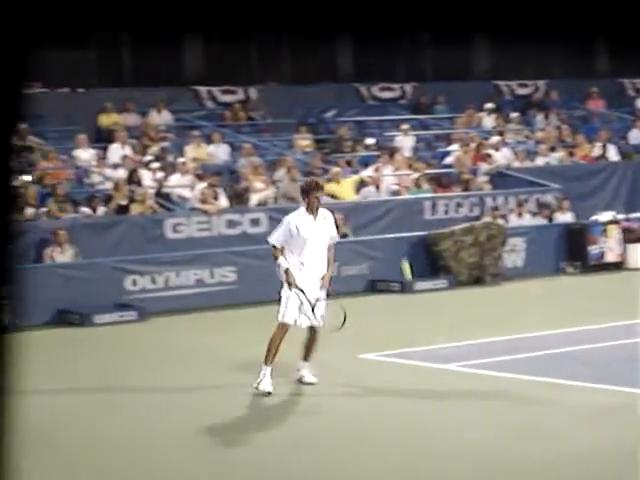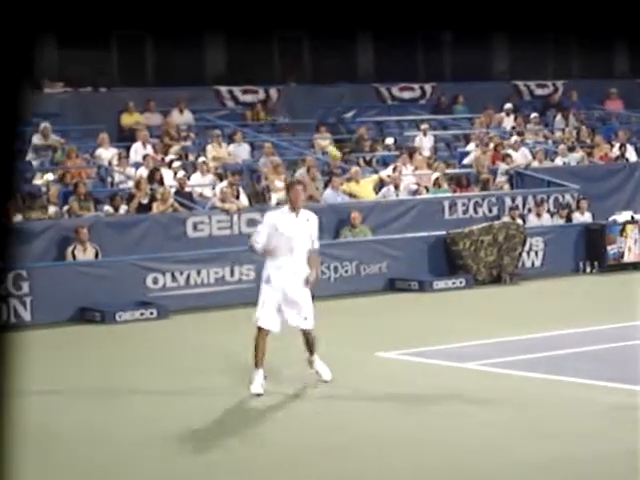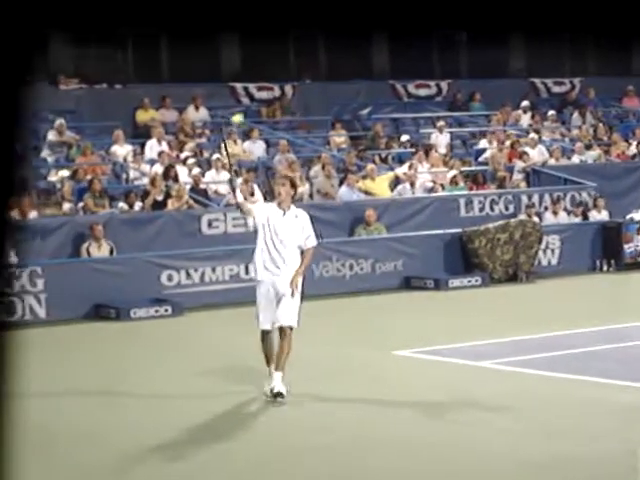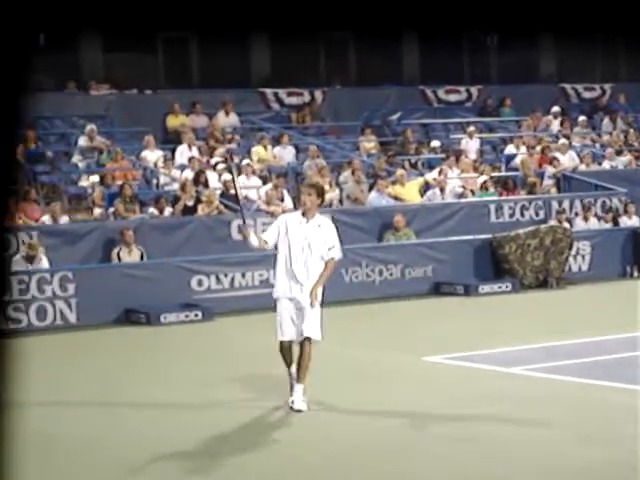
dt=0.3s
person 1, frame 1
left shoulder: (327, 217)
right shoulder: (291, 221)
left elbow: (330, 246)
right elbow: (275, 248)
left wrist: (328, 271)
right wrist: (286, 269)
left hip: (317, 281)
right hip: (295, 281)
left knee: (315, 328)
right knee: (283, 326)
left ankle: (303, 368)
right ankle: (265, 373)
person 1, frame 2
left shoulder: (311, 219)
right shoulder: (273, 217)
right elbow: (255, 243)
left wrist: (313, 270)
right wrist: (262, 248)
left hip: (301, 282)
right hip: (275, 281)
left knee: (307, 328)
right knee: (263, 328)
left ankle: (313, 359)
right ankle: (258, 376)
person 1, frame 3
left shoulder: (302, 217)
right shoulder: (265, 210)
left elbow: (309, 248)
right elbow: (247, 210)
left wrist: (299, 274)
right wrist: (240, 197)
left hip: (290, 281)
right hip: (266, 279)
left knee: (286, 329)
right knee: (266, 330)
left ankle: (277, 380)
right ankle: (272, 374)
person 1, frame 4
left shoulder: (326, 226)
right shoulder: (285, 221)
left elbow: (332, 259)
right elbow: (266, 243)
left wrist: (318, 285)
right wrist: (252, 238)
left hip: (310, 292)
right hip: (285, 291)
left knee: (306, 341)
right knee: (284, 342)
left ankle: (298, 392)
right ankle: (292, 372)
